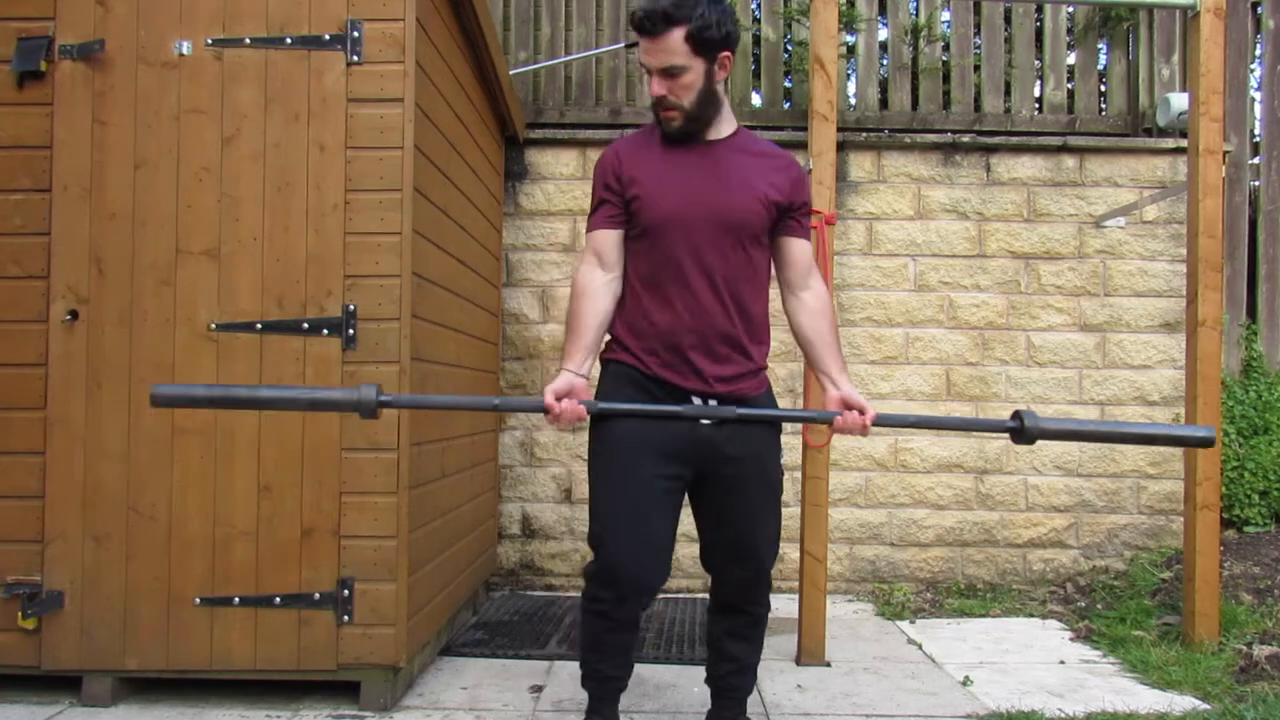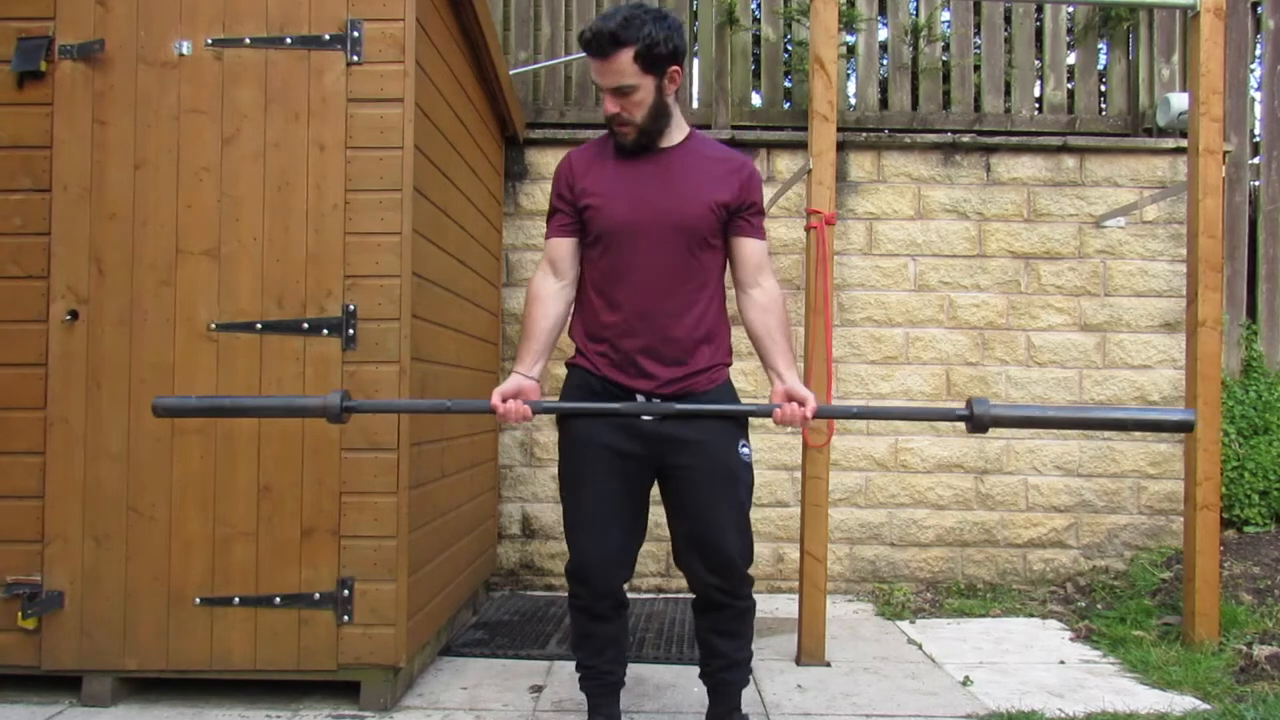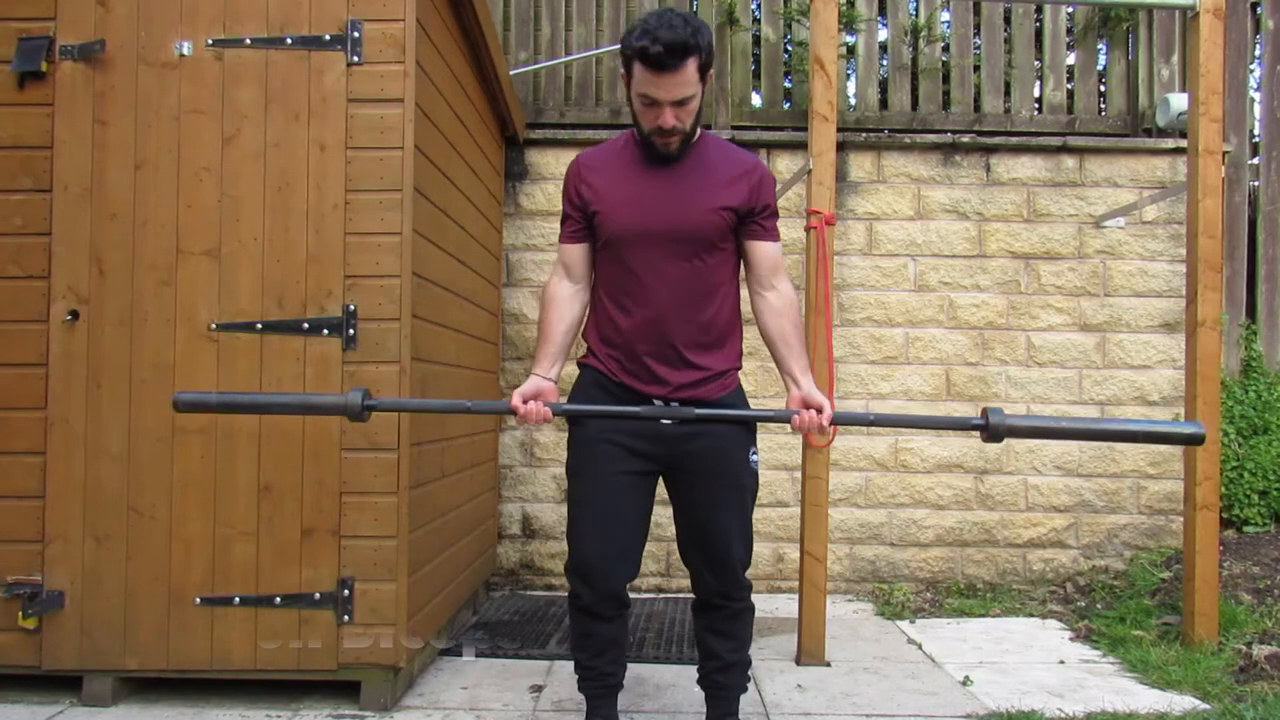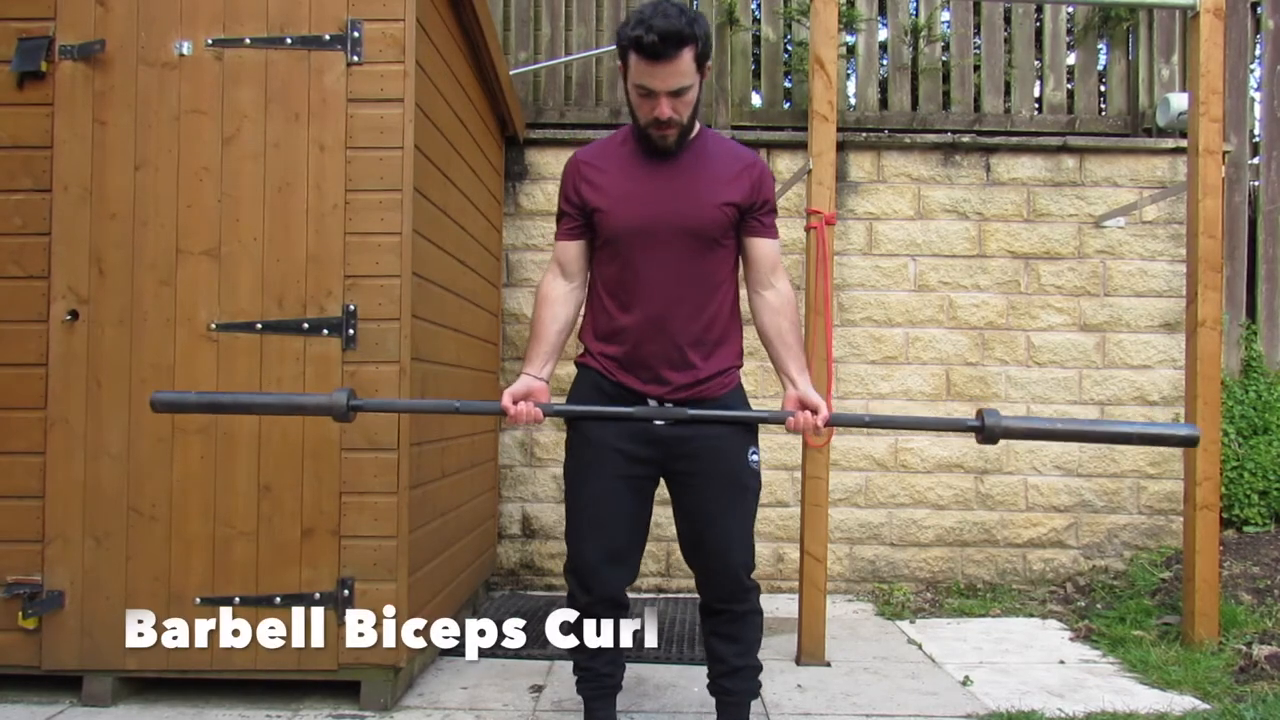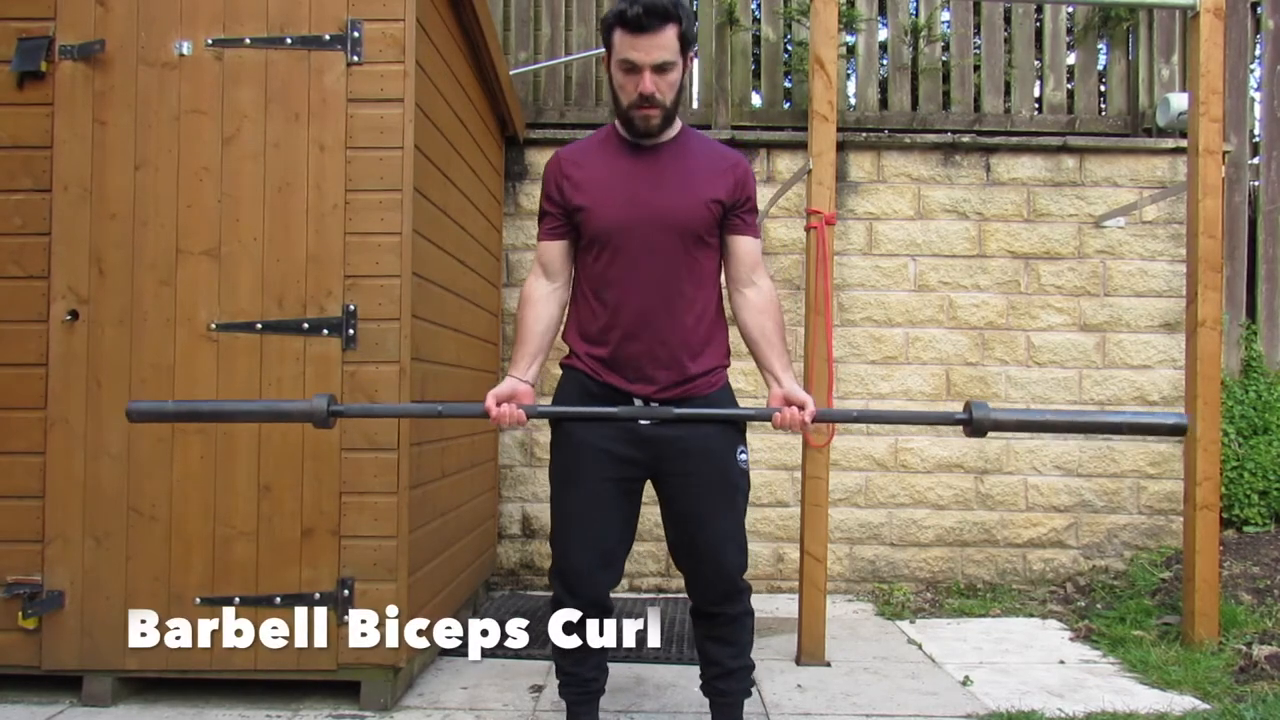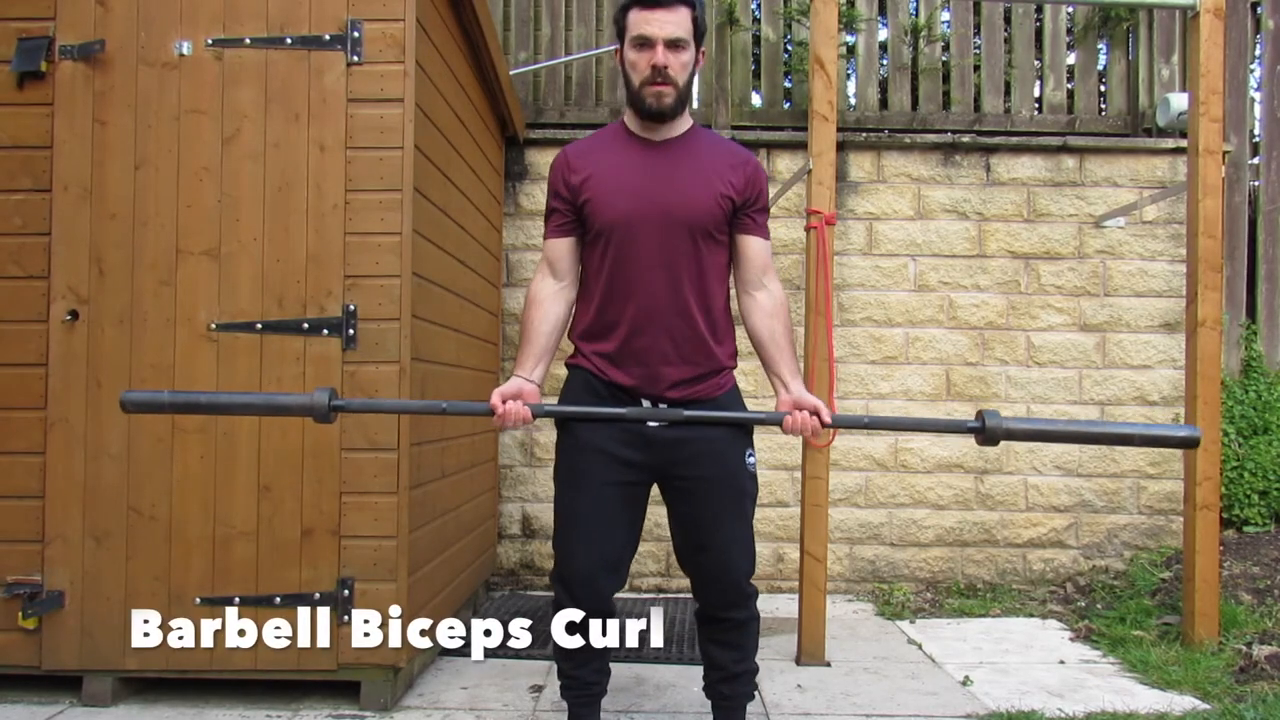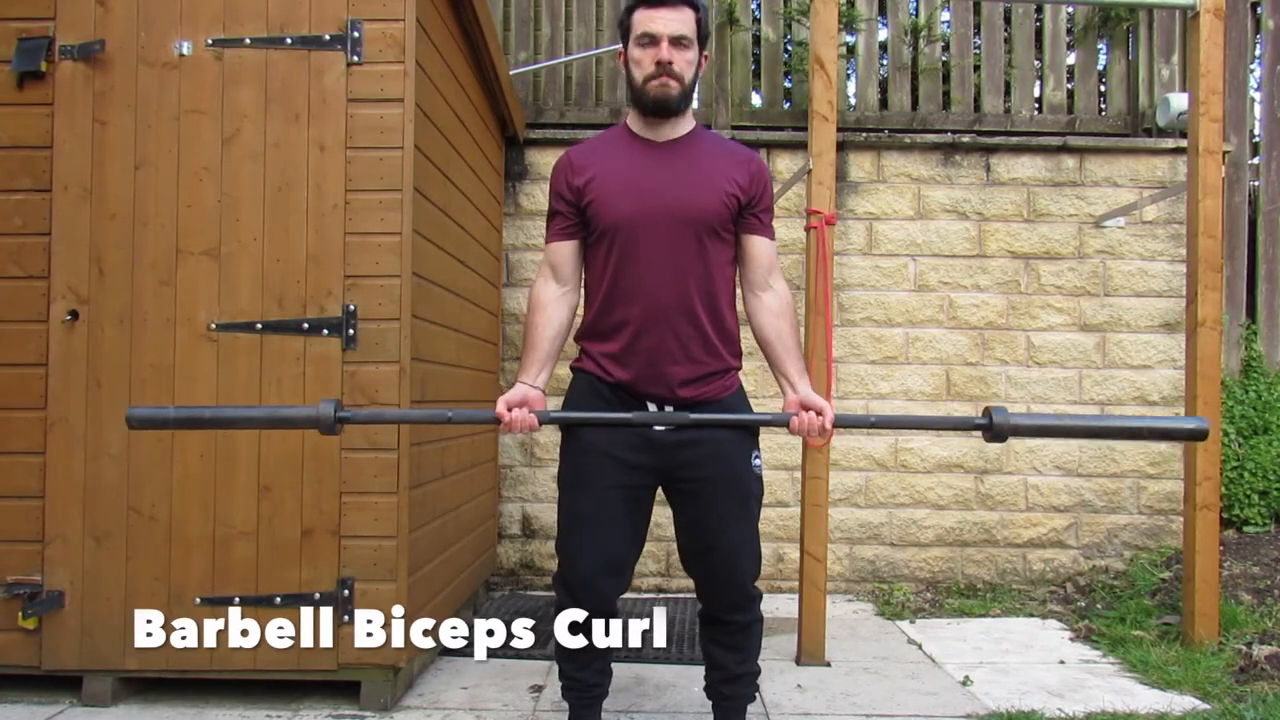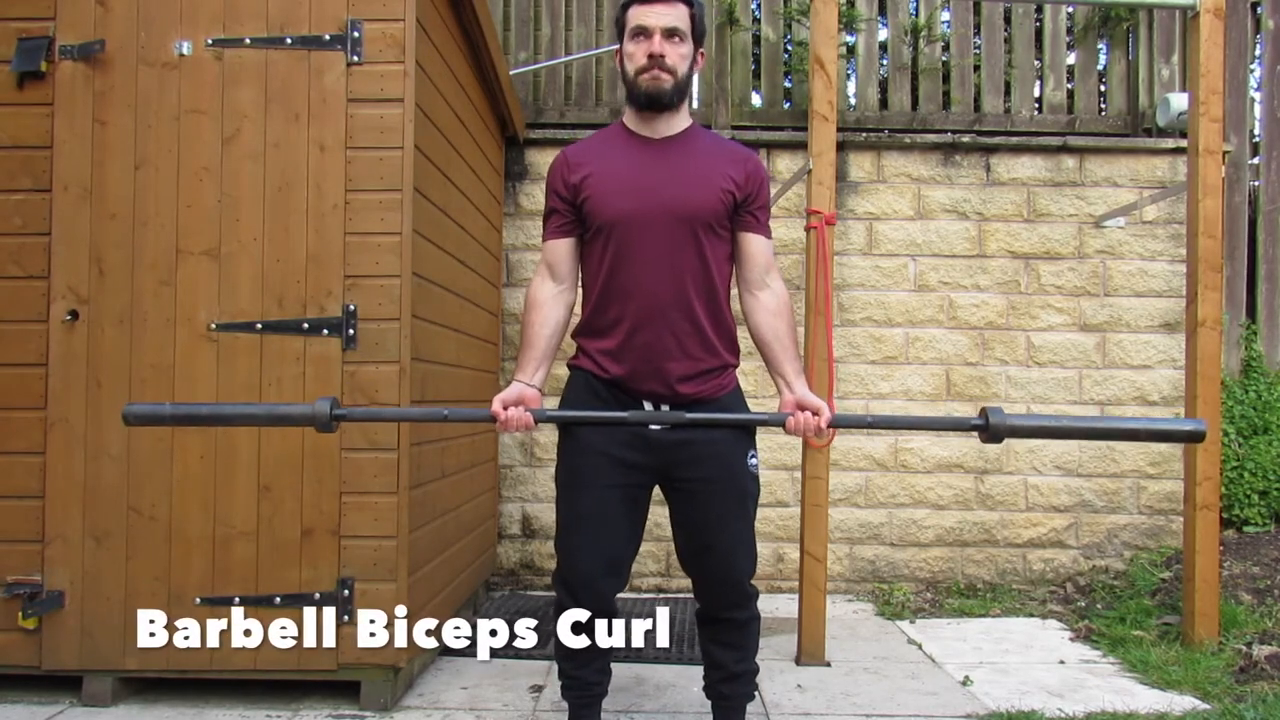
dt=0.5s
person 1, frame 1
left shoulder: (780, 172)
right shoulder: (624, 160)
left elbow: (802, 286)
right elbow: (600, 270)
left wrist: (835, 381)
right wrist: (573, 369)
left hip: (743, 408)
right hip: (637, 401)
left knee: (746, 578)
right knee: (623, 573)
person 1, frame 2
left shoulder: (733, 173)
right shoulder: (578, 169)
left elbow: (756, 284)
right elbow: (556, 278)
left wrist: (785, 375)
right wrist: (526, 371)
left hip: (704, 405)
right hip: (598, 403)
left knee: (723, 570)
right knee: (596, 573)
person 1, frame 3
left shoulder: (746, 175)
right shoulder: (590, 171)
left elbow: (770, 287)
right elbow: (569, 280)
left wrist: (801, 381)
right wrist: (544, 373)
left hip: (713, 407)
right hip: (608, 404)
left knee: (722, 577)
right knee: (596, 574)
person 1, frame 4
left shoulder: (745, 171)
right shoulder: (587, 168)
left elbow: (768, 285)
right elbow: (565, 279)
left wrist: (797, 381)
right wrist: (534, 374)
left hip: (714, 407)
right hip: (606, 405)
left knee: (729, 581)
right knee: (594, 579)
person 1, frame 5
left shoulder: (727, 170)
right shoulder: (570, 168)
left elbow: (750, 283)
right elbow: (549, 280)
left wrist: (782, 380)
right wrist: (520, 376)
left hip: (701, 407)
right hip: (593, 405)
left knee: (721, 582)
right knee: (580, 583)
person 1, frame 6
left shoulder: (738, 169)
right shoulder: (577, 163)
left elbow: (758, 285)
right elbow: (556, 278)
left wrist: (790, 385)
right wrist: (526, 375)
left hip: (709, 409)
right hip: (597, 406)
left knee: (727, 586)
right knee: (583, 584)
person 1, frame 7
left shoulder: (742, 169)
right shoulder: (580, 167)
left elbow: (764, 287)
right elbow: (558, 283)
left wrist: (797, 386)
right wrist: (530, 383)
left hip: (714, 411)
right hip: (604, 409)
left knee: (732, 589)
right knee: (586, 587)
person 1, frame 8
left shoulder: (739, 167)
right shoulder: (577, 164)
left elbow: (761, 284)
right elbow: (555, 281)
left wrist: (794, 385)
right wrist: (527, 381)
left hip: (712, 410)
right hip: (600, 407)
left knee: (728, 587)
right knee: (584, 584)
